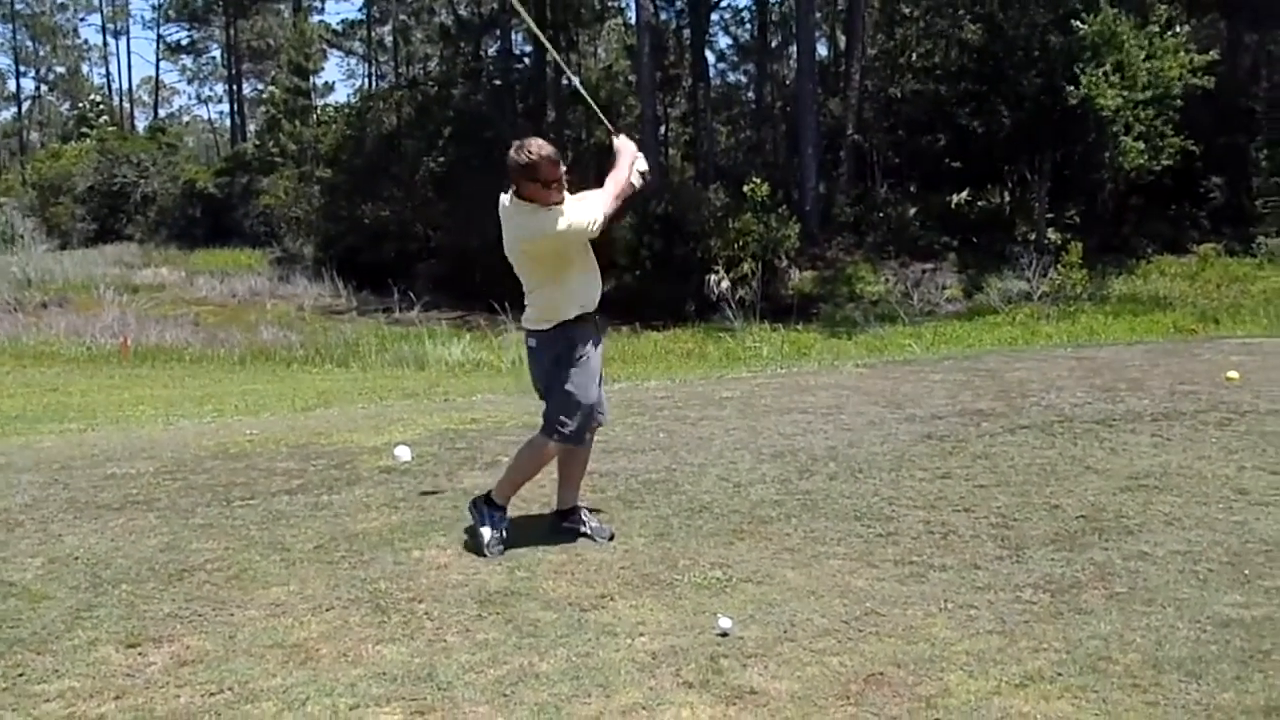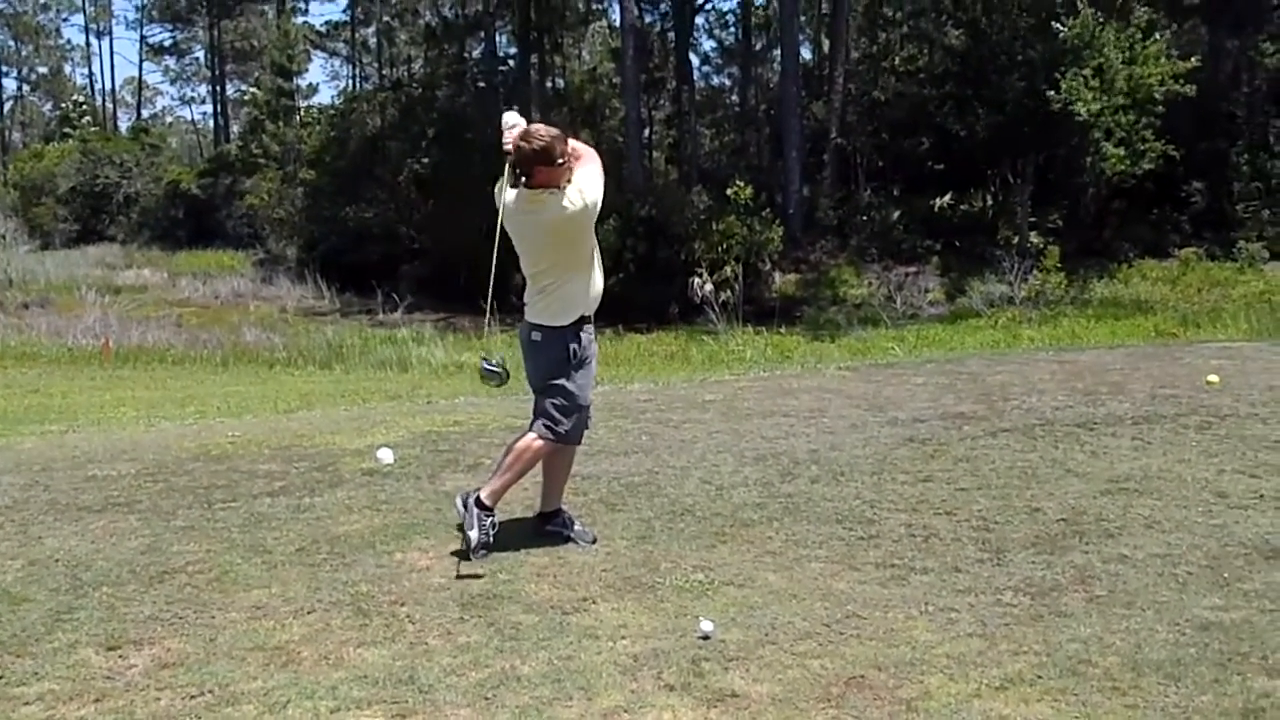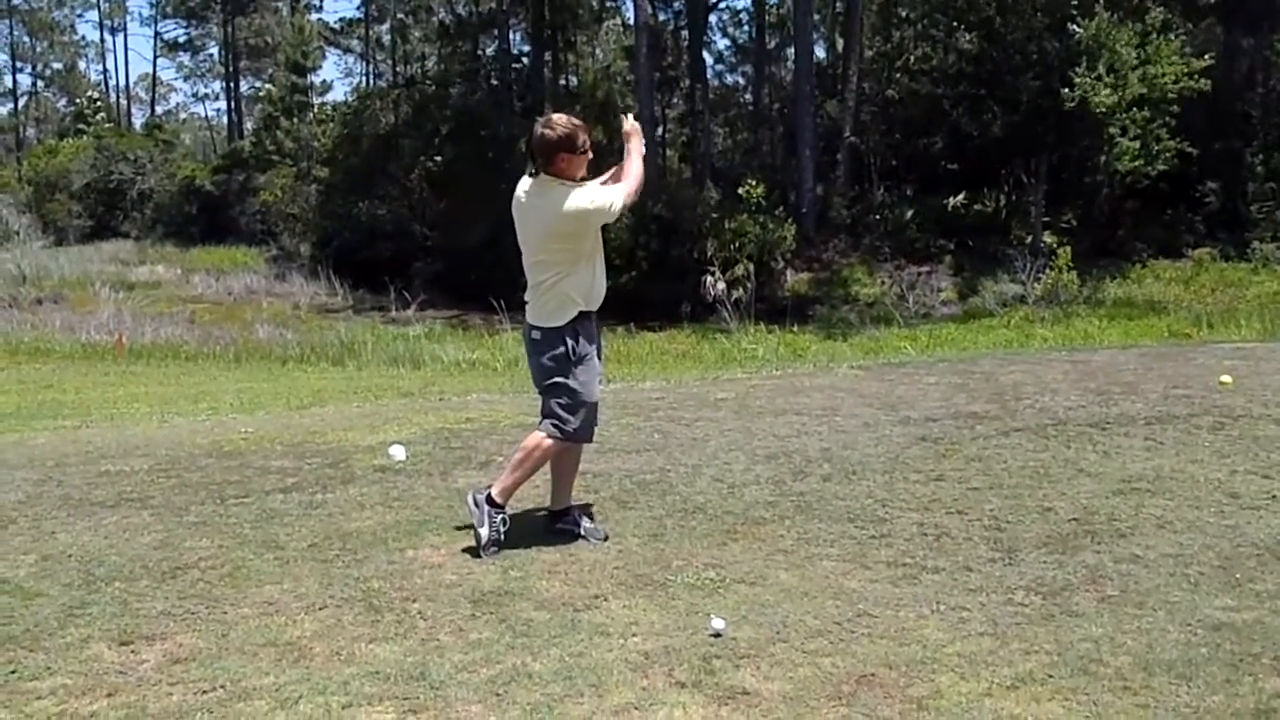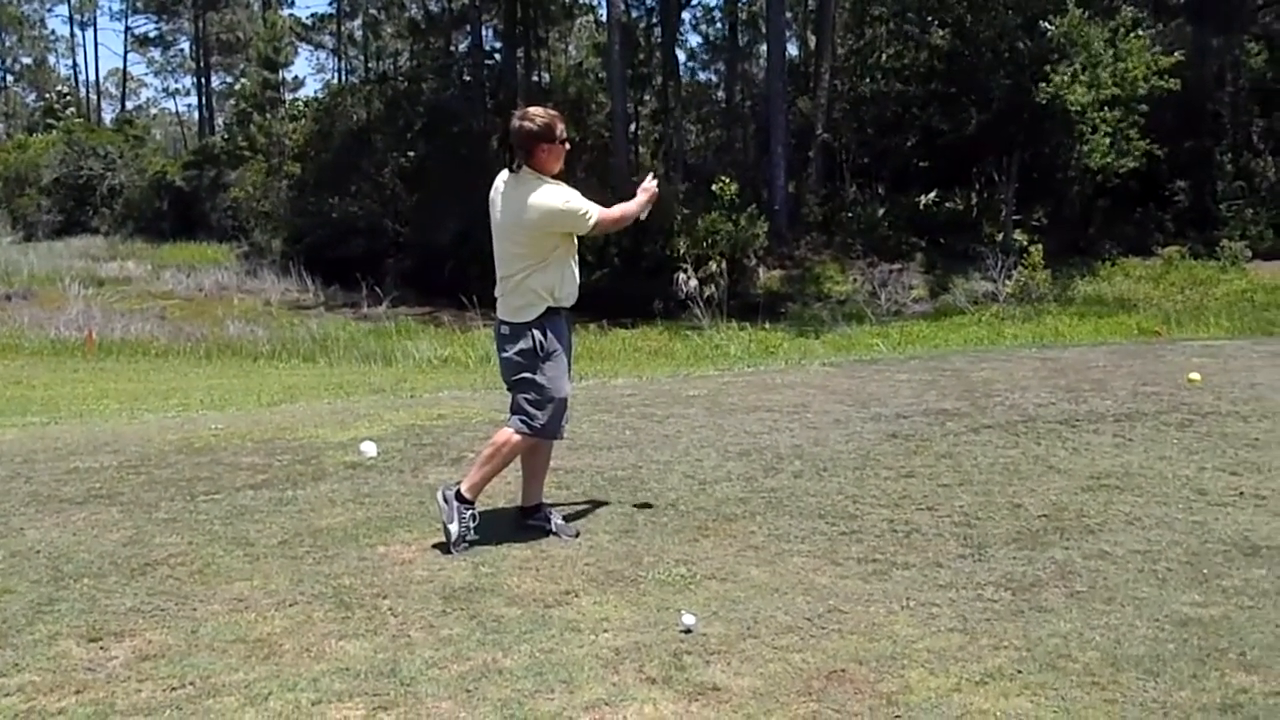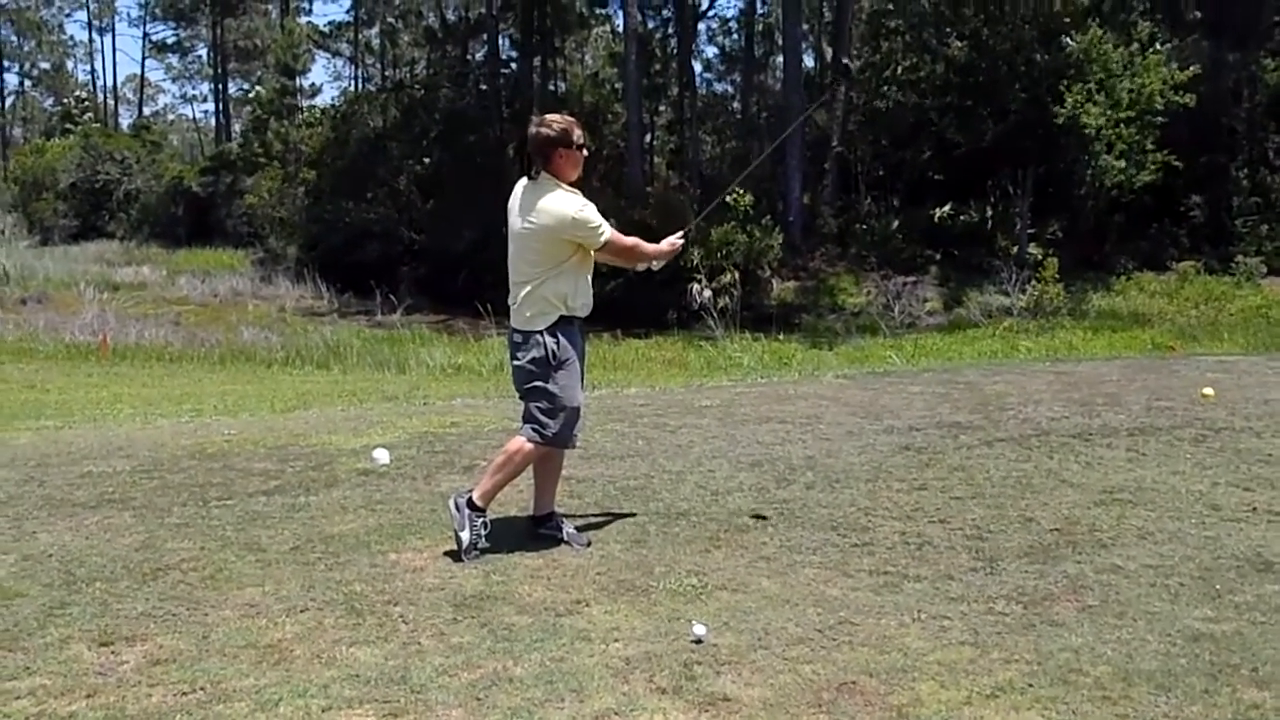
dt=0.5s
person 1, frame 1
left shoulder: (515, 202)
right shoulder: (557, 225)
left elbow: (587, 198)
right elbow: (608, 199)
left wrist: (626, 172)
right wrist: (626, 155)
left hip: (570, 325)
right hip: (563, 335)
left knee: (585, 422)
right knee: (564, 430)
left ankle: (568, 509)
right ankle: (492, 504)
person 1, frame 2
left shoulder: (510, 198)
right shoulder: (574, 207)
right elbow: (589, 157)
left wrist: (522, 142)
right wrist: (531, 138)
left hip: (546, 325)
right hip: (566, 331)
left knee: (566, 424)
right knee: (551, 427)
left ankle: (551, 512)
right ankle: (483, 502)
person 1, frame 3
left shoulder: (527, 190)
right shoulder: (577, 203)
right elbow: (629, 191)
left wrist: (623, 163)
right wrist: (634, 145)
left hip: (554, 321)
right hip: (567, 328)
left knee: (577, 420)
right knee: (563, 424)
left ankle: (562, 510)
right ankle: (492, 500)
person 1, frame 4
left shoulder: (506, 184)
right shoulder: (553, 200)
right elbow: (606, 220)
left wrist: (630, 204)
right wrist: (642, 199)
left hip: (526, 317)
right hip: (536, 323)
left knee: (547, 417)
right knee: (532, 420)
left ankle: (533, 505)
right ankle: (463, 496)
person 1, frame 5
left shoulder: (526, 191)
right shoulder: (568, 207)
right elbow: (620, 248)
left wrist: (637, 259)
right wrist: (659, 252)
left hip: (543, 325)
right hip: (549, 331)
left knee: (559, 426)
right knee: (544, 429)
left ankle: (544, 515)
right ankle: (474, 504)
